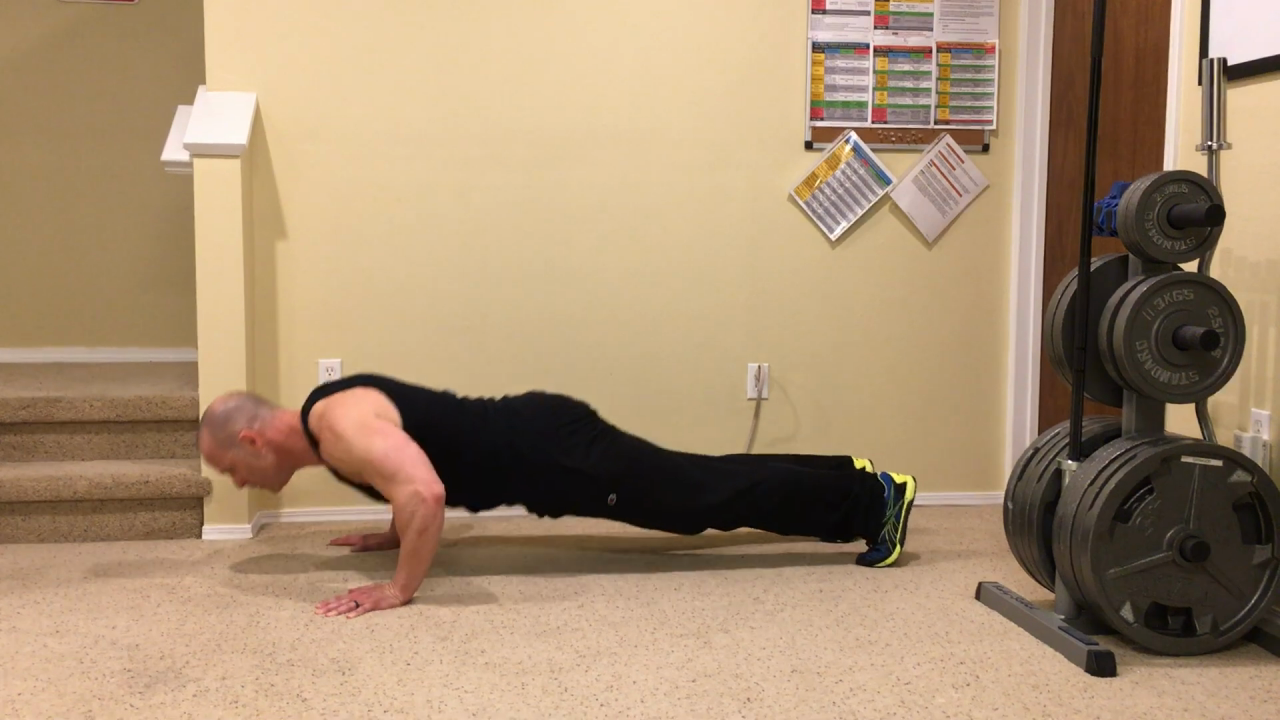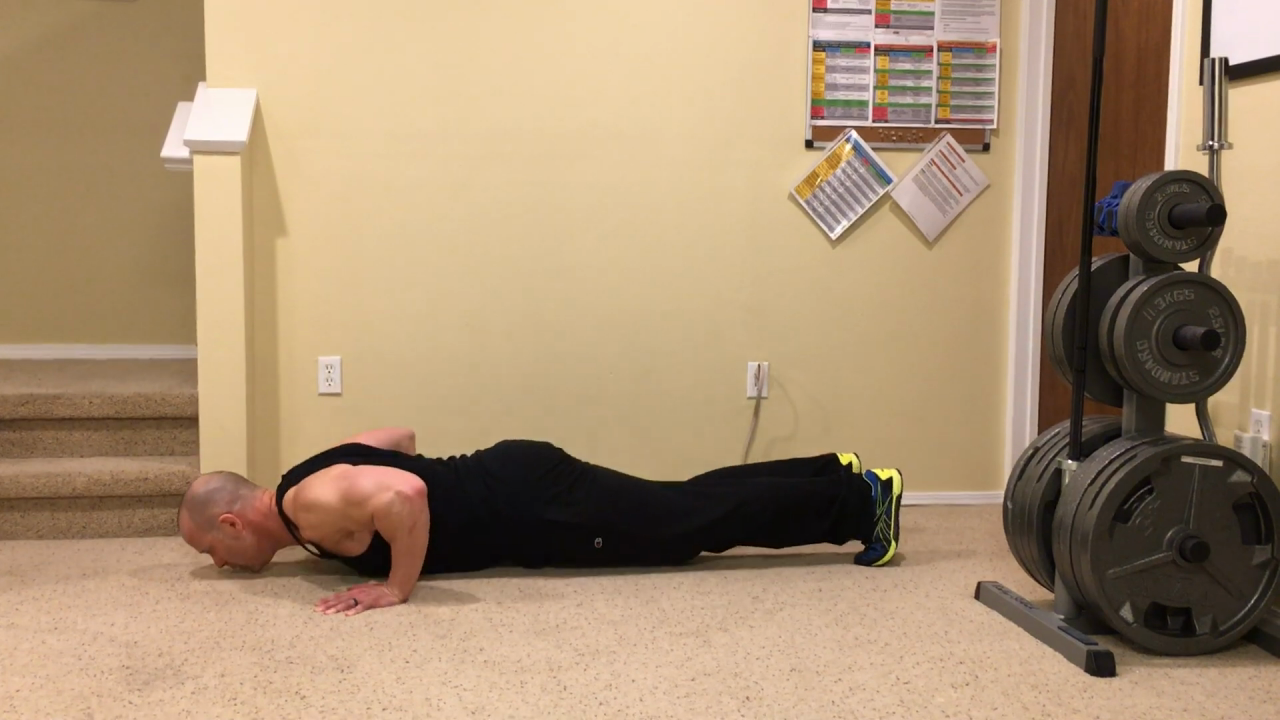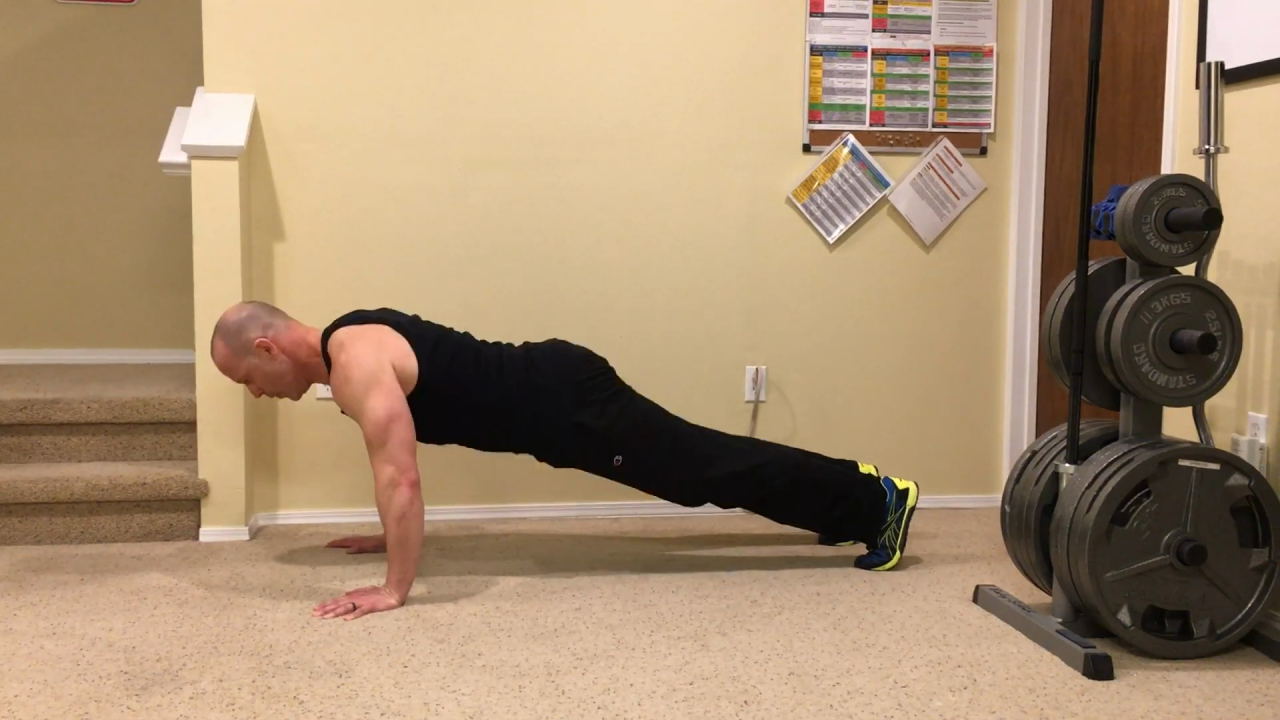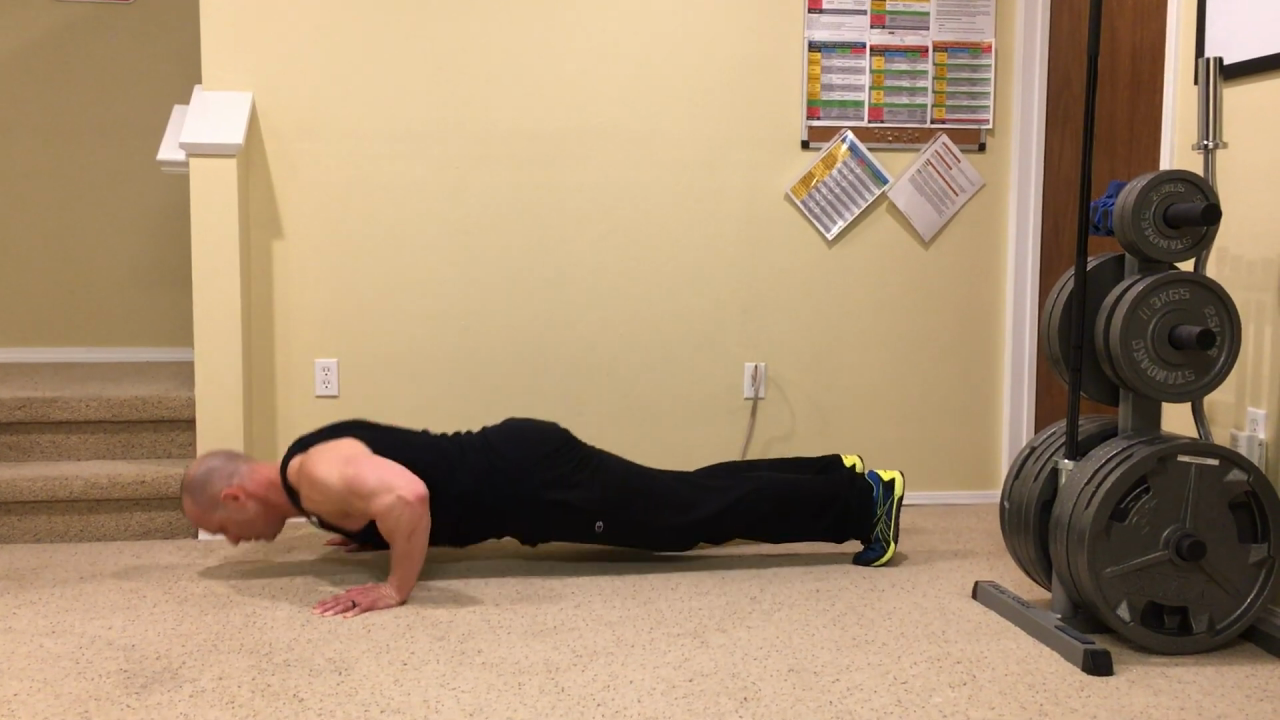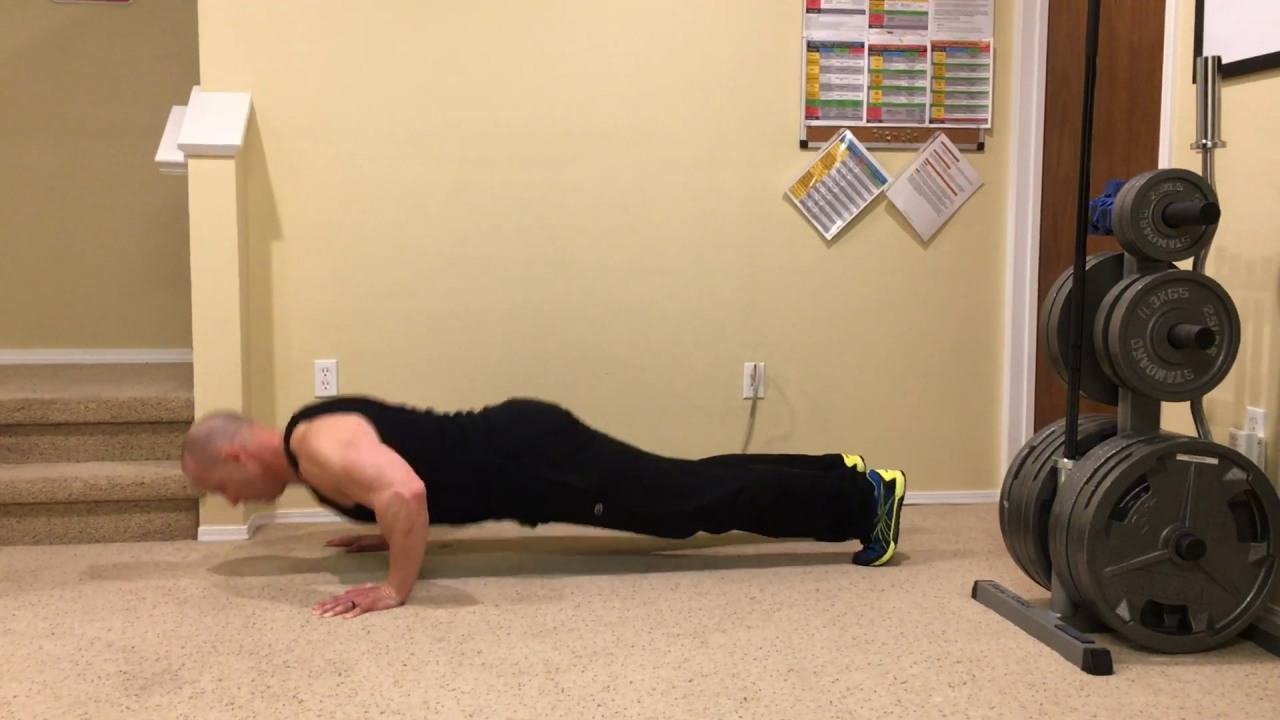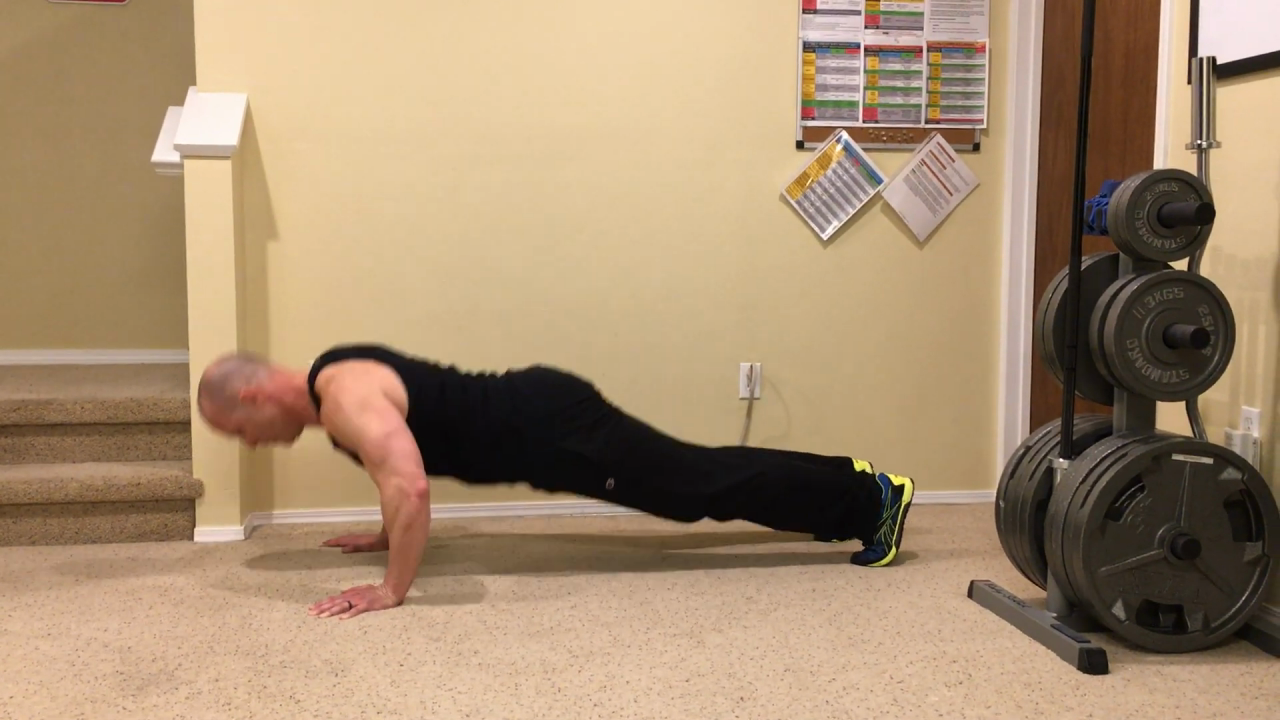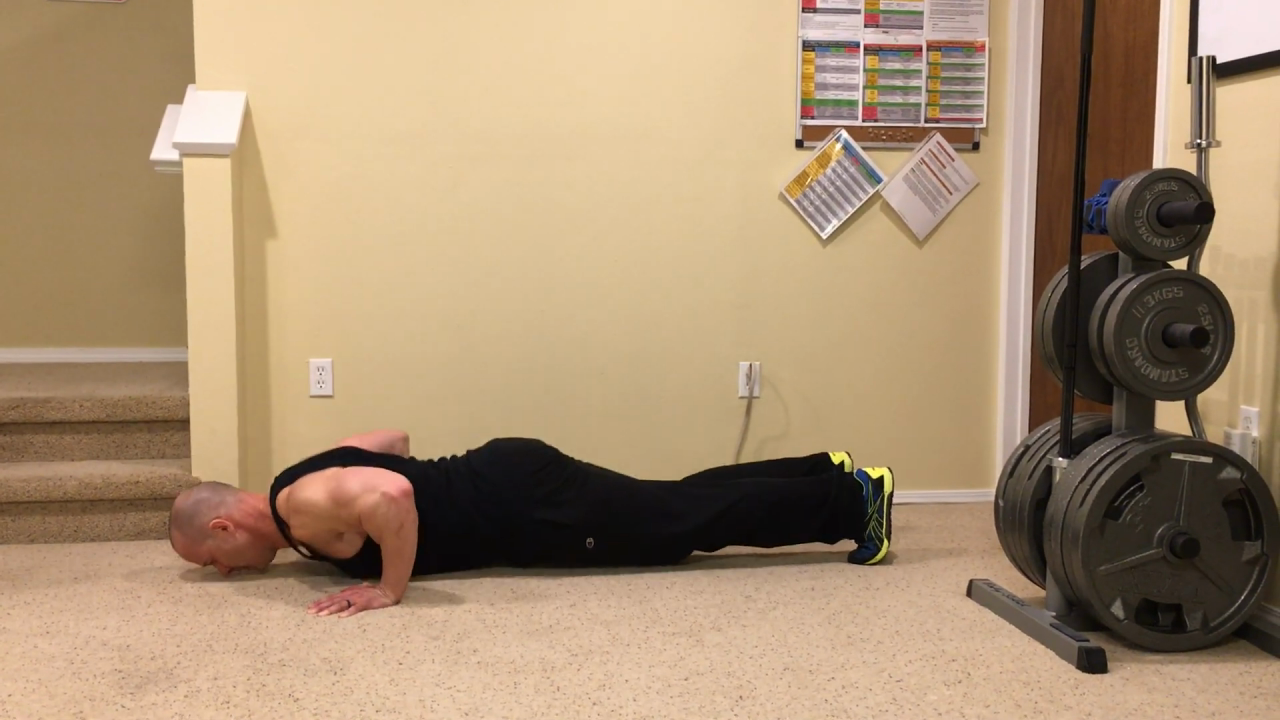
dt=0.5s
person 1, frame 1
left shoulder: (337, 427)
right shoulder: (334, 412)
left elbow: (426, 493)
left wrist: (399, 588)
right wrist: (393, 535)
left hip: (551, 454)
right hip: (533, 433)
left knee: (711, 498)
right knee: (705, 484)
left ankle: (874, 498)
right ankle: (851, 480)
person 1, frame 2
left shoulder: (311, 507)
right shoulder: (312, 481)
left elbow: (407, 494)
right elbow: (401, 436)
left wrist: (395, 587)
left hip: (530, 507)
right hip: (515, 480)
left knee: (699, 521)
right knee: (691, 501)
left ankle: (862, 497)
right ankle: (836, 476)
person 1, frame 3
left shoulder: (355, 361)
right shoulder: (349, 344)
left elbow: (398, 475)
right elbow: (401, 456)
left wrist: (395, 590)
right wrist: (391, 533)
left hip: (565, 403)
right hip: (550, 390)
left knee: (718, 474)
right knee: (714, 463)
left ankle: (874, 504)
right ankle: (859, 488)
person 1, frame 4
left shoulder: (313, 480)
right shoulder: (316, 460)
left elbow: (409, 496)
left wrist: (395, 588)
right wrist: (377, 536)
left hip: (531, 482)
right hip: (516, 460)
left knee: (699, 512)
right knee: (694, 494)
left ankle: (864, 498)
right ankle: (841, 476)
person 1, frame 5
left shoulder: (313, 450)
right shoulder: (316, 429)
left elbow: (407, 492)
left wrist: (396, 588)
right wrist: (387, 531)
left hip: (532, 463)
right hip: (515, 440)
left knee: (701, 500)
right knee: (694, 485)
left ankle: (862, 498)
right ankle: (843, 478)
person 1, frame 6
left shoulder: (342, 397)
right shoulder: (333, 380)
left elbow: (408, 485)
right elbow: (408, 461)
left wrist: (392, 588)
right wrist: (389, 535)
left hip: (552, 427)
right hip: (534, 412)
left knee: (711, 486)
right knee: (707, 477)
left ankle: (872, 496)
right ankle: (854, 481)
person 1, frame 7
left shoulder: (302, 511)
right shoulder: (307, 485)
left elbow: (394, 492)
right elbow: (395, 441)
left wrist: (389, 588)
left hip: (520, 506)
right hip: (505, 478)
left knee: (692, 521)
right knee: (683, 503)
left ankle: (853, 495)
right ankle: (831, 476)
